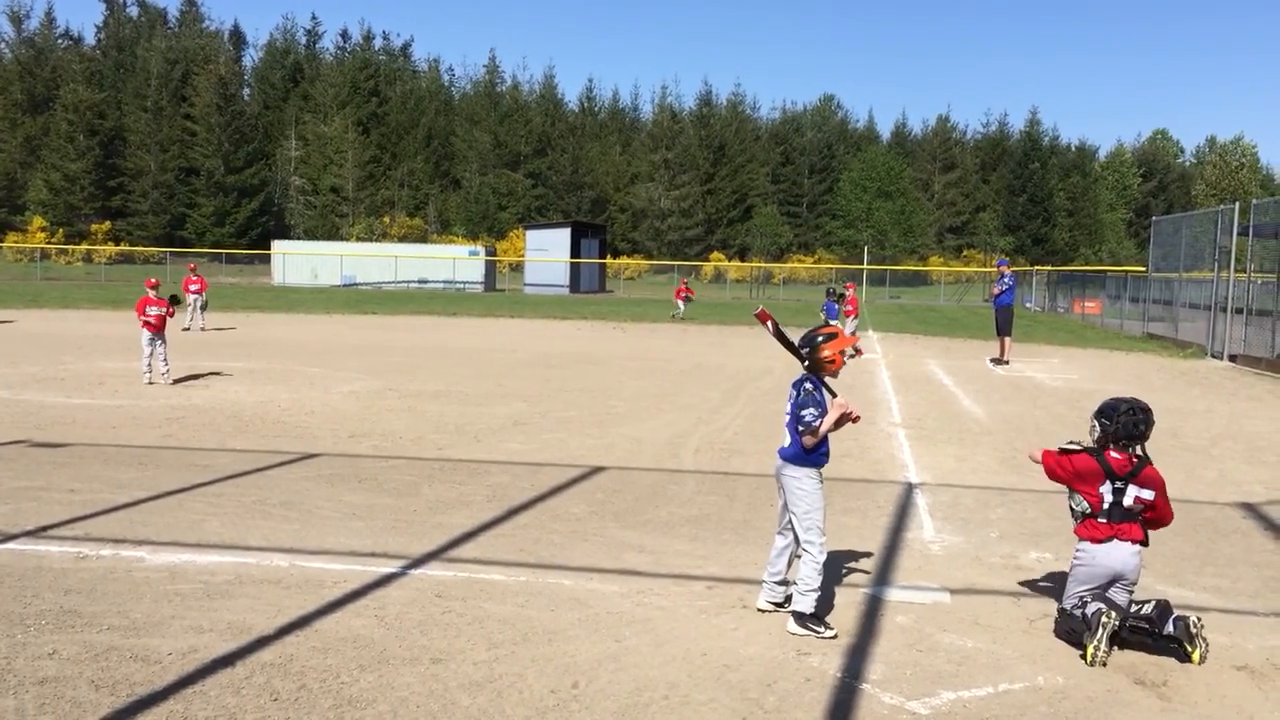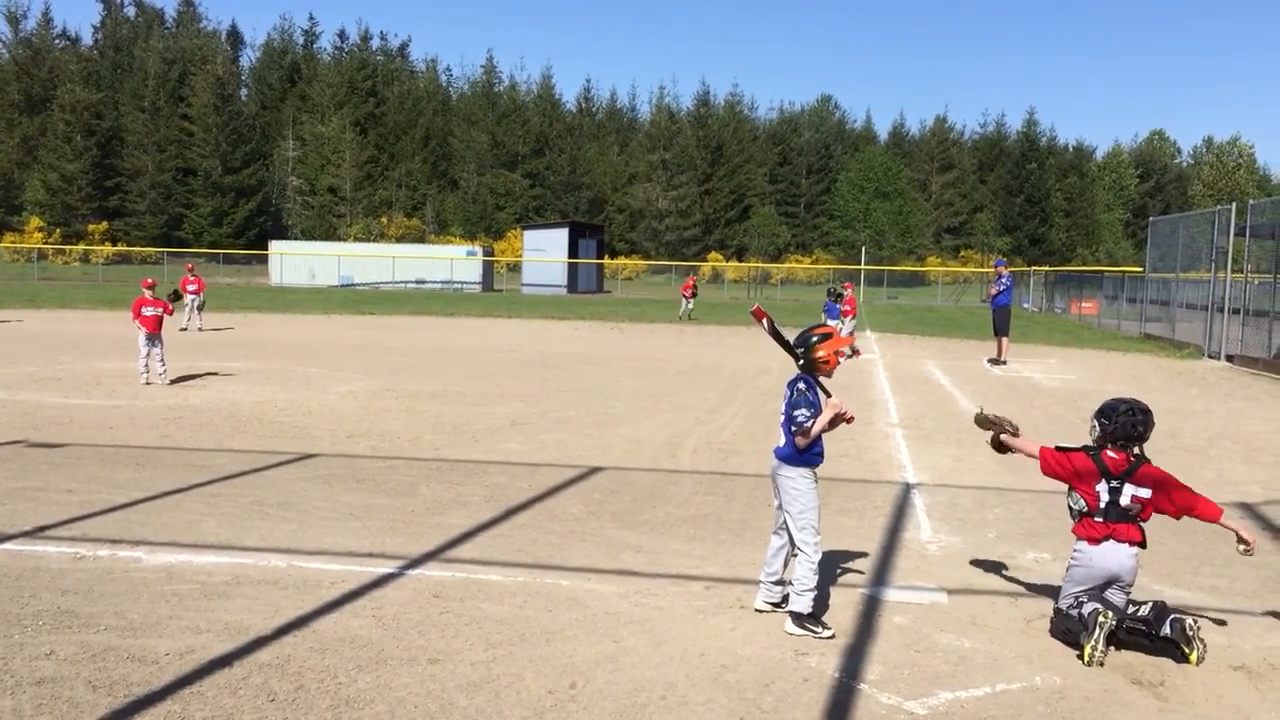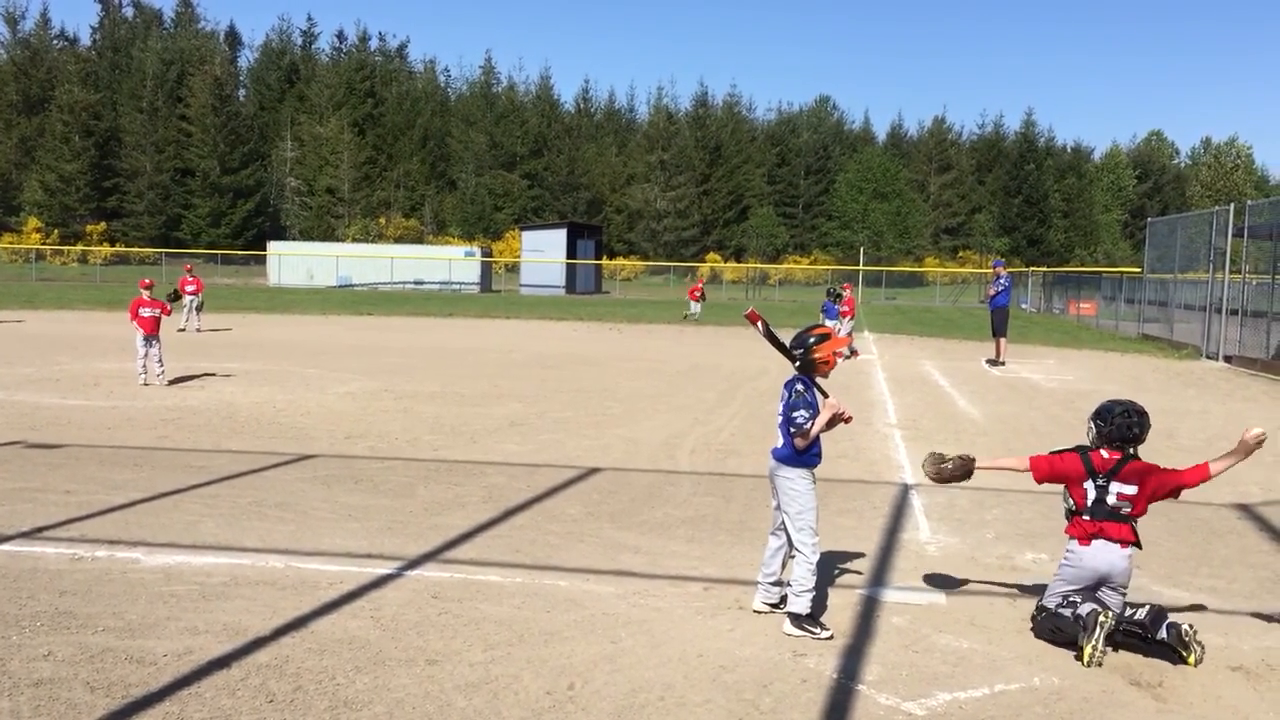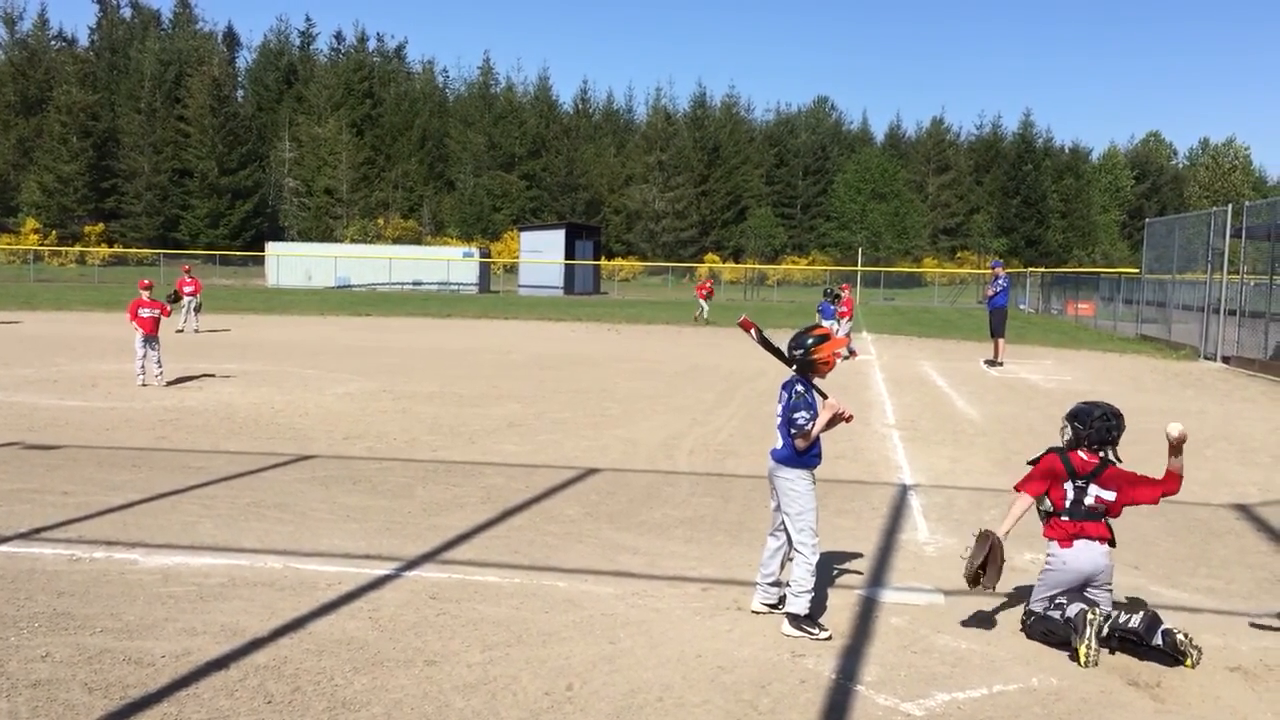
dt=0.2s
person 1, frame 1
left shoulder: (804, 384)
right shoulder: (810, 391)
right elbow: (810, 439)
left wrist: (842, 418)
right wrist: (834, 412)
left hip: (790, 468)
right hip: (802, 473)
left knee: (787, 534)
right knee: (813, 544)
left ankle: (772, 594)
right ankle: (802, 614)
person 1, frame 2
left shoulder: (800, 385)
right shoulder: (803, 391)
right elbow: (802, 439)
left wrist: (836, 419)
right wrist: (828, 413)
left hip: (785, 468)
right hip: (797, 473)
left knee: (783, 534)
right knee: (808, 543)
left ankle: (770, 594)
right ankle: (800, 615)
person 1, frame 3
left shoulder: (795, 385)
right shoulder: (801, 392)
right elbow: (801, 440)
left wrist: (834, 419)
right wrist: (825, 413)
left hip: (783, 468)
right hip: (795, 473)
left knee: (781, 534)
right knee: (806, 544)
left ankle: (768, 595)
right ankle: (798, 615)
person 1, frame 4
left shoulder: (791, 386)
right shoulder: (801, 394)
right elbow: (802, 442)
left wrist: (834, 419)
right wrist: (825, 414)
left hip: (781, 468)
right hip: (795, 474)
left knee: (779, 535)
right knee: (806, 544)
left ankle: (766, 596)
right ankle: (797, 616)
person 2, frame 1
left shoulder: (1083, 462)
right shoulder: (1150, 475)
left elbow: (1035, 455)
right elbow: (1163, 519)
left wrist: (1066, 453)
left hip: (1094, 553)
right hip: (1131, 554)
left knee: (1070, 618)
right knee: (1115, 613)
left ankle: (1094, 615)
right ankle: (1173, 623)
person 2, frame 2
left shoulder: (1082, 461)
right shoulder: (1151, 475)
left elbow: (1033, 450)
right elbow: (1194, 504)
left wrist: (1003, 437)
right wrist: (1238, 529)
left hip: (1091, 553)
right hip: (1128, 556)
left knee: (1065, 618)
right knee: (1113, 613)
left ankle: (1091, 616)
right ankle: (1171, 625)
person 2, frame 3
left shoulder: (1076, 461)
right shoulder: (1143, 473)
left elbow: (1025, 464)
right elbow: (1195, 475)
left wrist: (978, 463)
right wrist: (1239, 452)
left hip: (1083, 553)
right hip: (1121, 557)
left knee: (1047, 618)
right knee: (1108, 614)
left ankle: (1088, 617)
right ankle: (1167, 629)
person 2, frame 4
left shoulder: (1053, 462)
right shoulder: (1116, 476)
left elbow: (1026, 496)
right elbow: (1169, 487)
left wrist: (1000, 534)
right wrist: (1175, 450)
left hip: (1065, 556)
right hip: (1099, 556)
left knee: (1036, 620)
right knee: (1104, 617)
left ankle: (1077, 617)
right ankle: (1162, 634)
